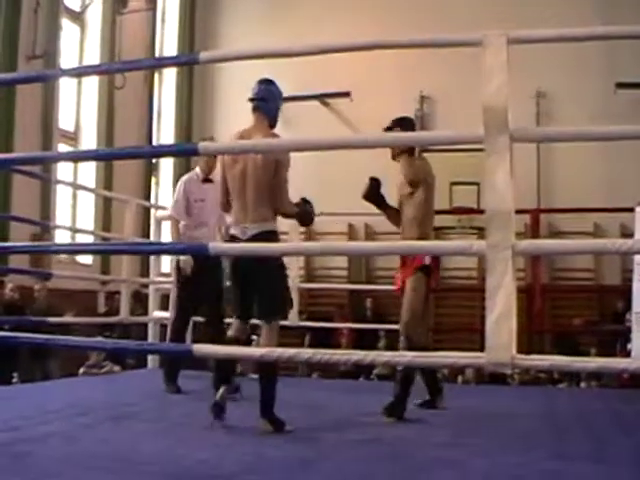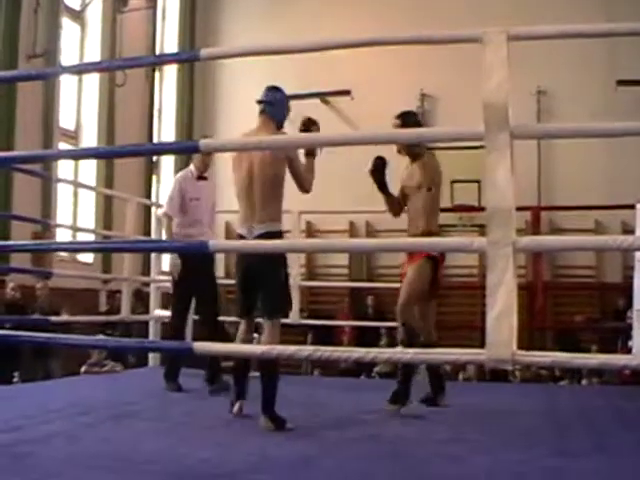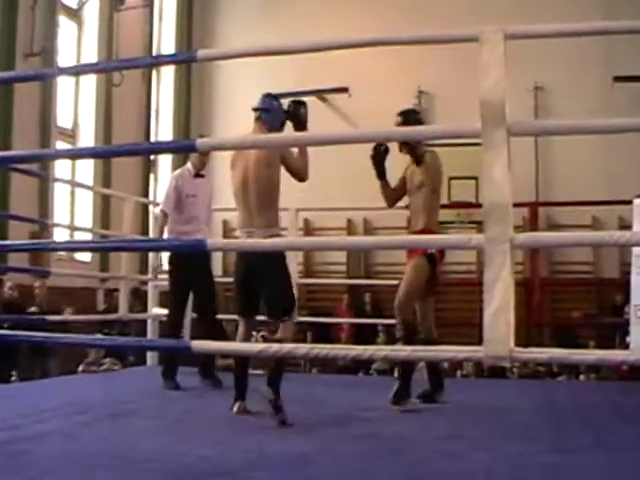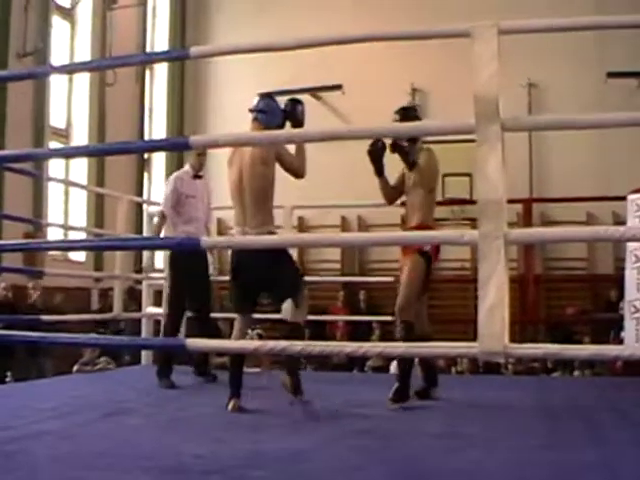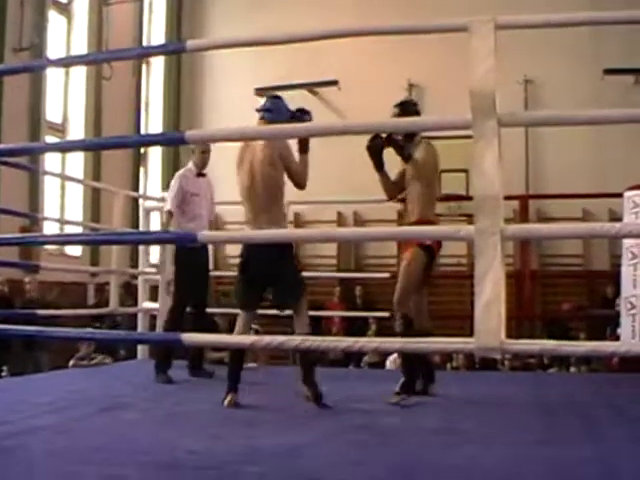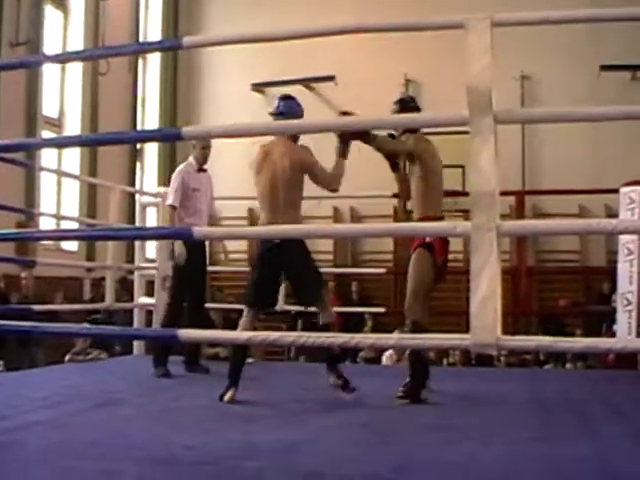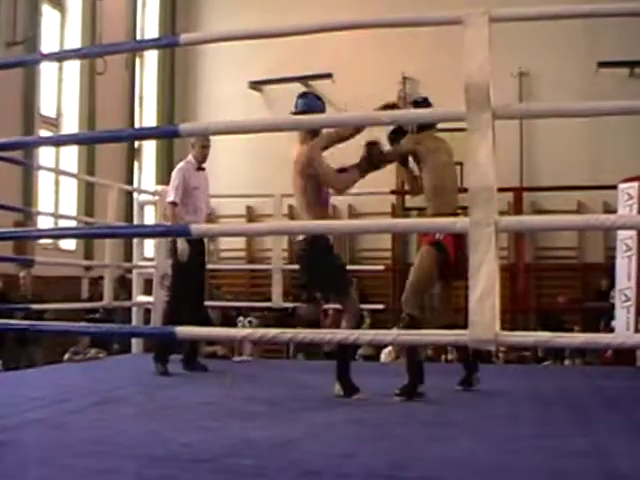
dt=0.2s
person 1, frame 1
left shoulder: (231, 144)
right shoulder: (276, 145)
left elbow: (224, 204)
right elbow: (281, 207)
right wrist: (303, 210)
left hip: (236, 239)
right hip: (264, 239)
left knee: (241, 316)
right knee: (269, 323)
left ankle: (224, 388)
right ankle: (267, 413)
person 1, frame 2
left shoulder: (241, 145)
right shoulder: (281, 143)
right elbow: (305, 184)
right wrist: (311, 150)
left hip: (243, 240)
right hip: (269, 239)
left knee: (246, 320)
right knee: (272, 323)
left ankle: (238, 398)
right ankle: (268, 409)
person 1, frame 3
left shoulder: (237, 151)
right shoulder: (274, 145)
right elbow: (302, 174)
right wrist: (301, 134)
right hip: (268, 243)
left knee: (245, 322)
right knee: (286, 320)
left ankle: (239, 399)
right ankle: (274, 386)
person 1, frame 4
left shoulder: (235, 151)
right shoulder: (270, 144)
right elbow: (299, 171)
right wrist: (298, 132)
left knee: (242, 318)
right knee: (299, 297)
left ankle: (234, 396)
right ankle: (291, 370)
person 1, frame 5
left shoulder: (243, 150)
right shoulder: (279, 146)
right elbow: (301, 182)
right wrist: (304, 146)
left hip: (251, 243)
right hip: (278, 241)
left knee: (245, 315)
right knee: (299, 309)
left ankle: (231, 390)
right ankle: (308, 380)
person 1, frame 6
left shoulder: (260, 156)
right shoulder: (299, 153)
right elbow: (332, 185)
right wrist: (344, 147)
left hip: (265, 245)
right hip: (291, 245)
left knee: (251, 316)
right knee: (325, 304)
left ankle: (231, 386)
right ankle: (335, 372)
person 1, frame 7
left shoulder: (313, 144)
right shoulder: (309, 151)
left elbow: (341, 134)
right elbow: (339, 186)
right wrist: (361, 168)
left hip: (311, 240)
right hip: (316, 242)
left knee: (312, 304)
right knee: (351, 307)
right ankle: (343, 380)
person 2, frame 1
left shoulder: (420, 165)
right shoulder: (406, 174)
left elbow: (412, 177)
left wrist: (404, 151)
right wrist: (379, 202)
left hip: (422, 255)
right hip: (408, 256)
left knee: (409, 325)
right knee: (417, 328)
left ankle: (400, 399)
right ankle: (435, 392)
person 2, frame 2
left shoulder: (427, 159)
right shoulder: (409, 169)
left elbow: (431, 181)
right elbow: (395, 209)
left wrist: (416, 152)
right wrist: (380, 182)
left hip: (428, 246)
right hip: (414, 247)
left knee: (404, 308)
right knee: (423, 322)
left ankle: (403, 384)
right ankle: (437, 389)
person 2, frame 3
left shoulder: (429, 158)
right shoulder: (410, 166)
left elbow: (434, 185)
right elbow: (390, 200)
left wrist: (417, 156)
right wrist: (380, 170)
left hip: (428, 243)
left knee: (402, 305)
right knee: (424, 318)
left ankle: (403, 381)
right ankle: (436, 385)
person 2, frame 4
left shoulder: (426, 155)
right shoulder: (409, 161)
left elbow: (428, 185)
right elbow: (390, 197)
left wrist: (409, 159)
right wrist: (378, 167)
left knee: (403, 308)
right knee: (416, 314)
left ankle: (403, 382)
right ankle: (429, 381)
person 2, frame 5
left shoulder: (425, 148)
right shoulder: (412, 152)
left elbow: (424, 176)
right elbow: (392, 193)
left wrist: (401, 149)
right wrist: (378, 163)
left knee: (401, 299)
right knee: (415, 305)
left ankle: (410, 377)
right ankle: (424, 376)
person 2, frame 6
left shoulder: (415, 143)
right shoulder: (418, 148)
left elbow: (383, 145)
right elbow: (407, 196)
left wrist: (357, 129)
right wrist: (396, 167)
left hip: (429, 233)
right hip: (429, 232)
left knee: (412, 306)
right knee: (418, 304)
left ankle: (415, 385)
right ankle: (419, 375)
person 2, frame 7
left shoulder: (418, 140)
right shoulder: (442, 146)
left elbow: (384, 159)
right wrist: (407, 161)
left hip: (440, 232)
right hip: (452, 232)
left knee: (412, 300)
right knee: (440, 305)
left ankle: (414, 380)
right ankle: (469, 366)
person 3, frame 1
left shoulder: (218, 187)
right shoulder: (187, 183)
right elbow: (175, 221)
right wrist: (182, 252)
left hip: (212, 256)
right hip: (190, 257)
left knee: (216, 317)
right knee: (183, 315)
left ankle: (221, 377)
right ankle: (170, 376)
person 3, frame 2
left shoulder: (209, 185)
right shoulder: (181, 181)
right elbow: (168, 219)
right wrist: (173, 253)
left hip: (204, 254)
right hip: (185, 253)
left knee: (210, 314)
right knee: (179, 314)
left ankle: (214, 375)
right ankle: (171, 375)
person 3, frame 3
left shoulder: (206, 183)
right shoulder: (178, 178)
right elbow: (164, 215)
right wrist: (157, 251)
left hip: (201, 251)
right hip: (181, 251)
left knee: (207, 309)
right knee: (176, 312)
left ankle: (207, 368)
right ankle: (168, 373)
person 3, frame 4
left shoulder: (204, 184)
right shoulder: (177, 180)
right elbow: (163, 216)
left hip: (199, 251)
right hip: (181, 250)
left knee: (202, 309)
right knee: (175, 310)
left ankle: (201, 365)
right ankle: (164, 371)
person 3, frame 5
left shoulder: (208, 182)
right shoulder: (181, 178)
right elbow: (169, 214)
left hip: (202, 248)
right hip: (185, 248)
left knee: (200, 305)
right knee: (179, 304)
left ankle: (196, 362)
right ankle: (162, 366)
person 3, frame 6
left shoulder: (207, 177)
right shoulder: (182, 173)
right elbow: (172, 208)
right wrist: (177, 241)
left hip: (199, 243)
right hip: (185, 244)
left knee: (197, 300)
right knee: (177, 299)
left ankle: (192, 358)
right ankle: (160, 359)
person 3, frame 7
left shoulder: (204, 175)
right shoulder: (182, 171)
right elbow: (172, 206)
right wrist: (179, 239)
left hip: (198, 241)
right hip: (184, 241)
left knee: (196, 299)
right knee: (177, 297)
left ankle: (190, 356)
right ankle: (161, 357)
